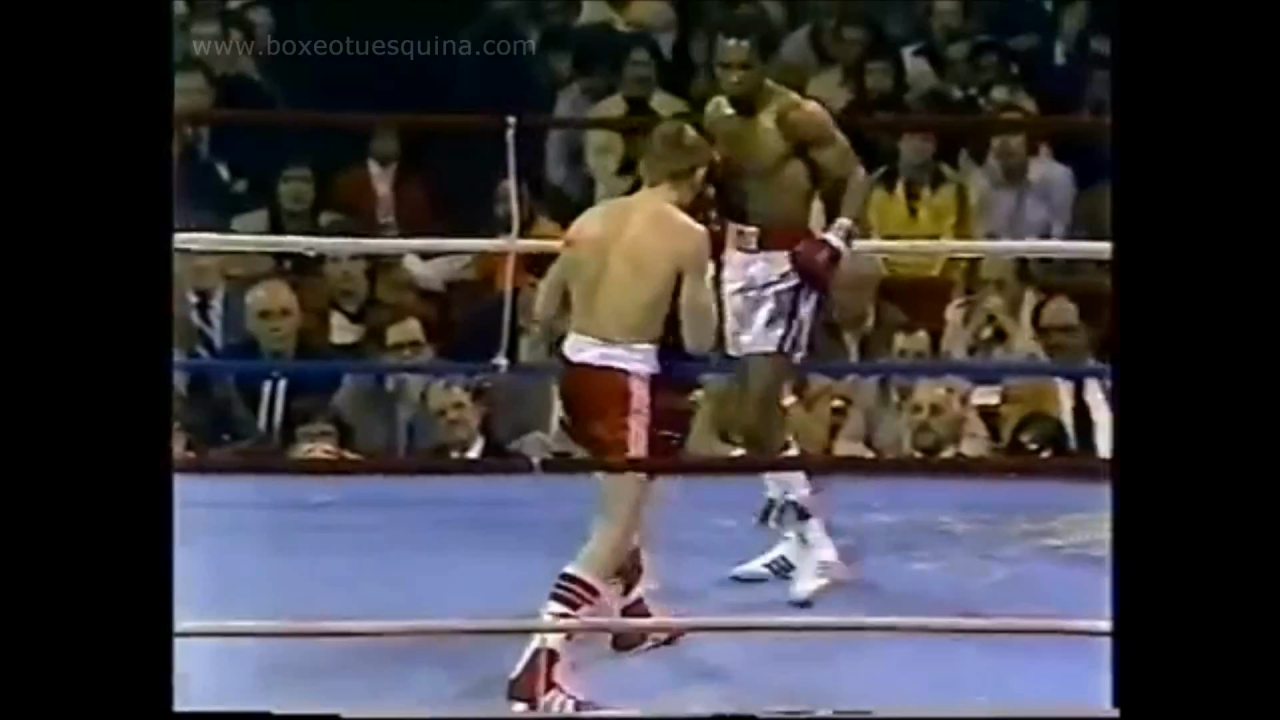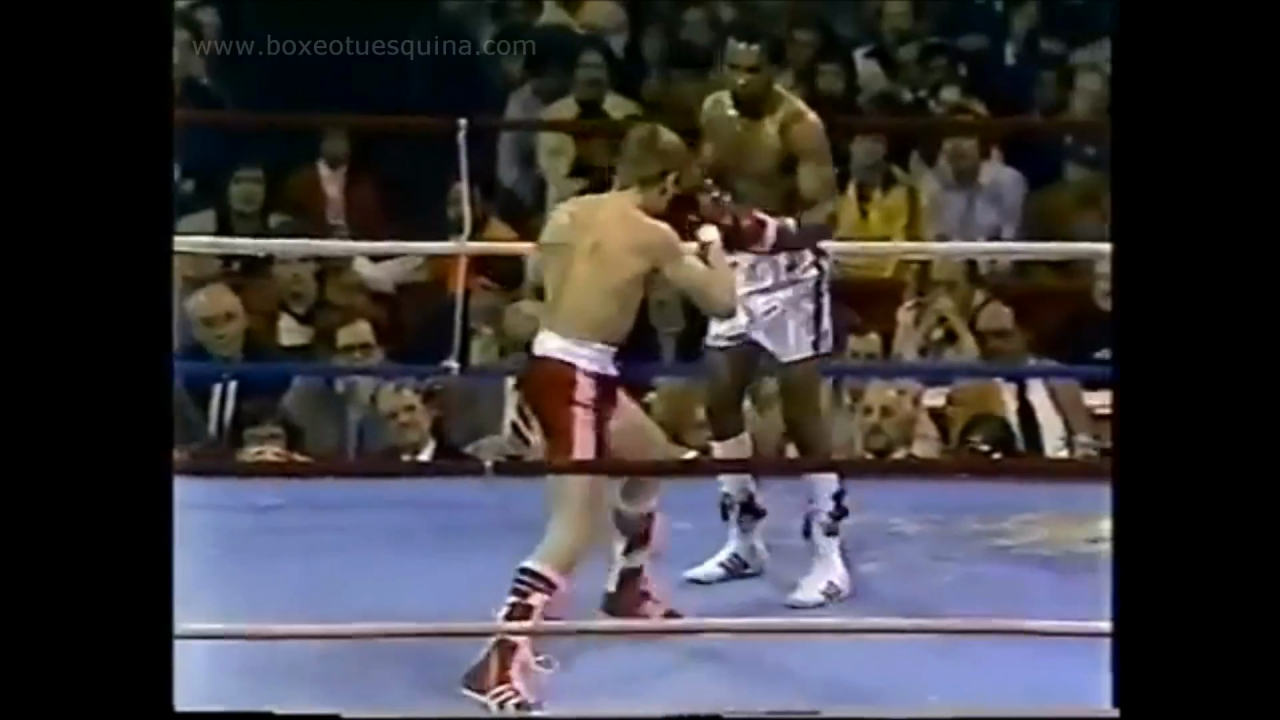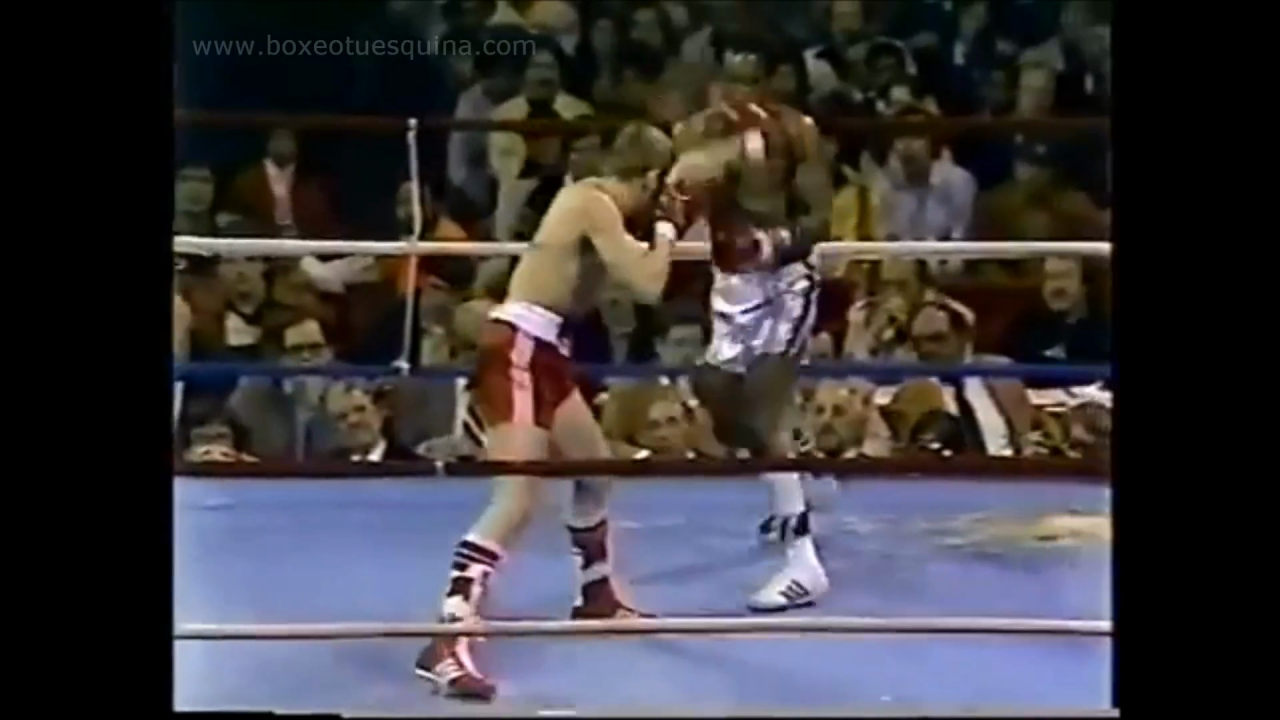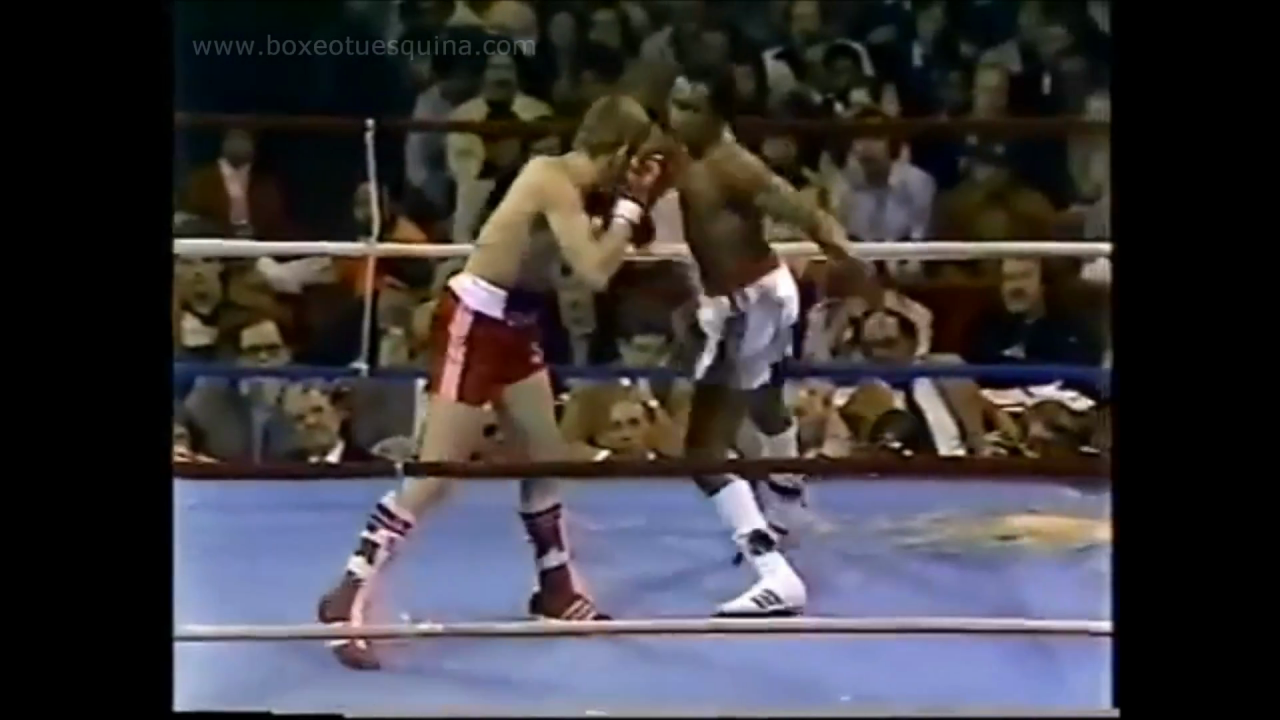
dt=0.2s
person 1, frame 1
left shoulder: (590, 220)
right shoulder: (688, 238)
left elbow: (543, 306)
right elbow: (698, 340)
right wrist: (707, 268)
left hip: (577, 369)
right hip: (622, 381)
left knee: (627, 503)
right knee: (613, 535)
left ankle: (632, 614)
right ankle: (540, 670)
person 1, frame 2
left shoulder: (568, 215)
right shoulder: (652, 235)
left elbow: (542, 277)
right elbow: (722, 300)
right wrist: (712, 239)
left hip: (584, 367)
right hip: (576, 379)
right knee: (575, 533)
left ankle: (628, 592)
right ankle: (499, 664)
person 1, frame 3
left shoulder: (588, 193)
right shoulder: (597, 208)
right elbow: (648, 287)
right wrist: (669, 228)
left hip: (545, 350)
right hip: (520, 349)
left knee: (597, 469)
right knee: (518, 501)
left ankle: (597, 596)
right ankle: (448, 641)
person 1, frame 4
left shoulder: (557, 166)
right shoulder: (559, 187)
right elbow: (592, 273)
right wrist: (630, 206)
left hip: (511, 323)
right hip: (474, 323)
left knee: (548, 457)
right knee: (436, 473)
left ankle: (556, 589)
right ankle: (347, 599)
person 2, frame 1
left shoulder: (799, 117)
right shoulder: (714, 114)
left elbow: (851, 178)
left wrist: (834, 240)
left hip: (789, 266)
right hip: (742, 262)
left knee: (762, 406)
right knee: (756, 406)
left ankle: (819, 545)
right ankle: (803, 540)
person 2, frame 2
left shoulder: (802, 125)
right shoulder: (715, 111)
left elbow: (822, 216)
right elbow: (701, 181)
left hip: (793, 273)
right hip: (740, 267)
left knee: (804, 419)
right knee: (720, 404)
left ankle: (830, 562)
right ankle: (743, 543)
person 2, frame 3
left shoulder: (795, 130)
right shoulder: (701, 128)
left elbow: (817, 219)
right elbow: (672, 202)
left wrist: (765, 244)
left hip: (787, 283)
right hip: (732, 286)
left knee: (762, 420)
right knee: (725, 417)
left ankle: (804, 568)
right ankle: (792, 497)
person 2, frame 4
left shoulder: (730, 166)
right shoulder: (679, 152)
left elbow: (801, 209)
left hip: (745, 305)
right hip: (732, 298)
left knee: (703, 450)
right knee: (765, 410)
right ankle: (773, 520)
